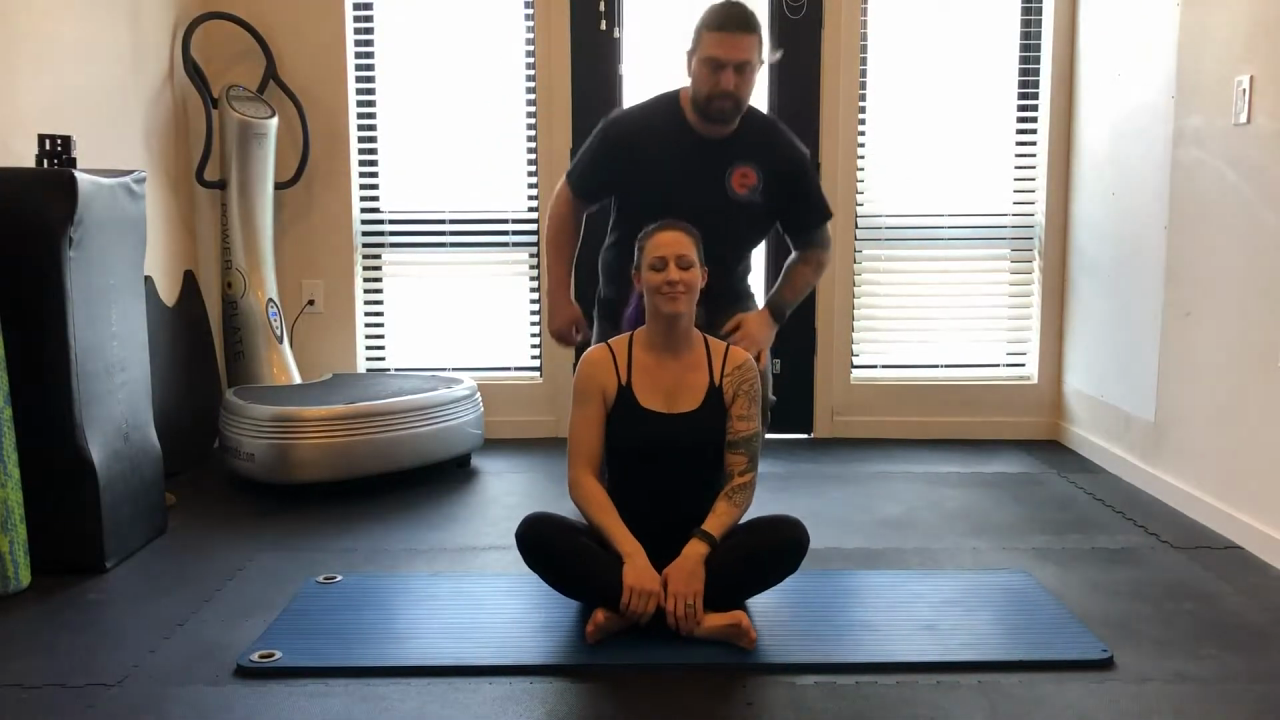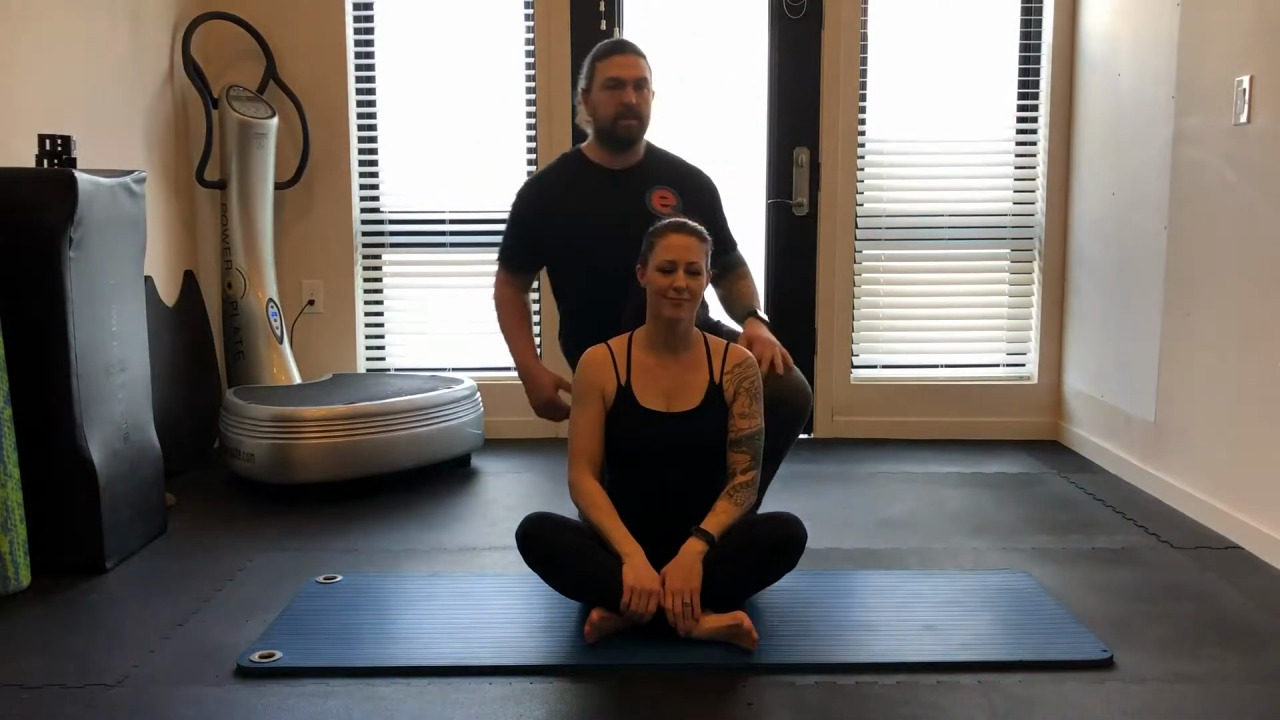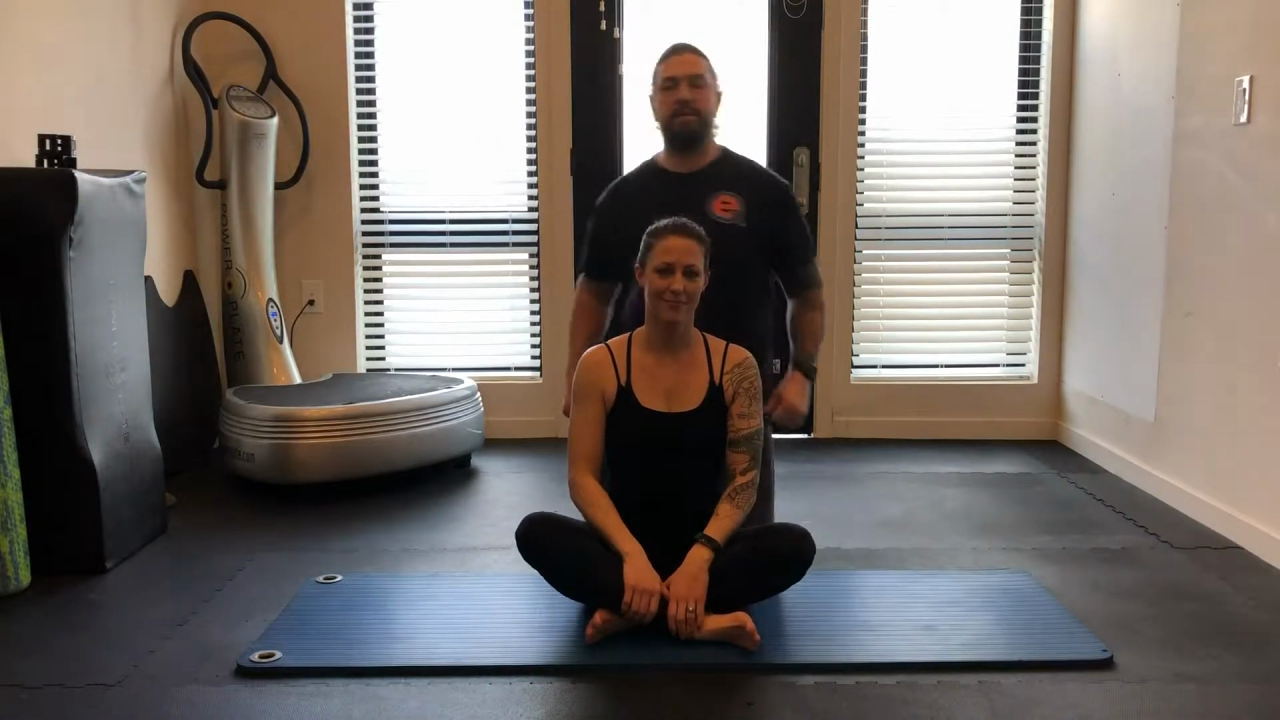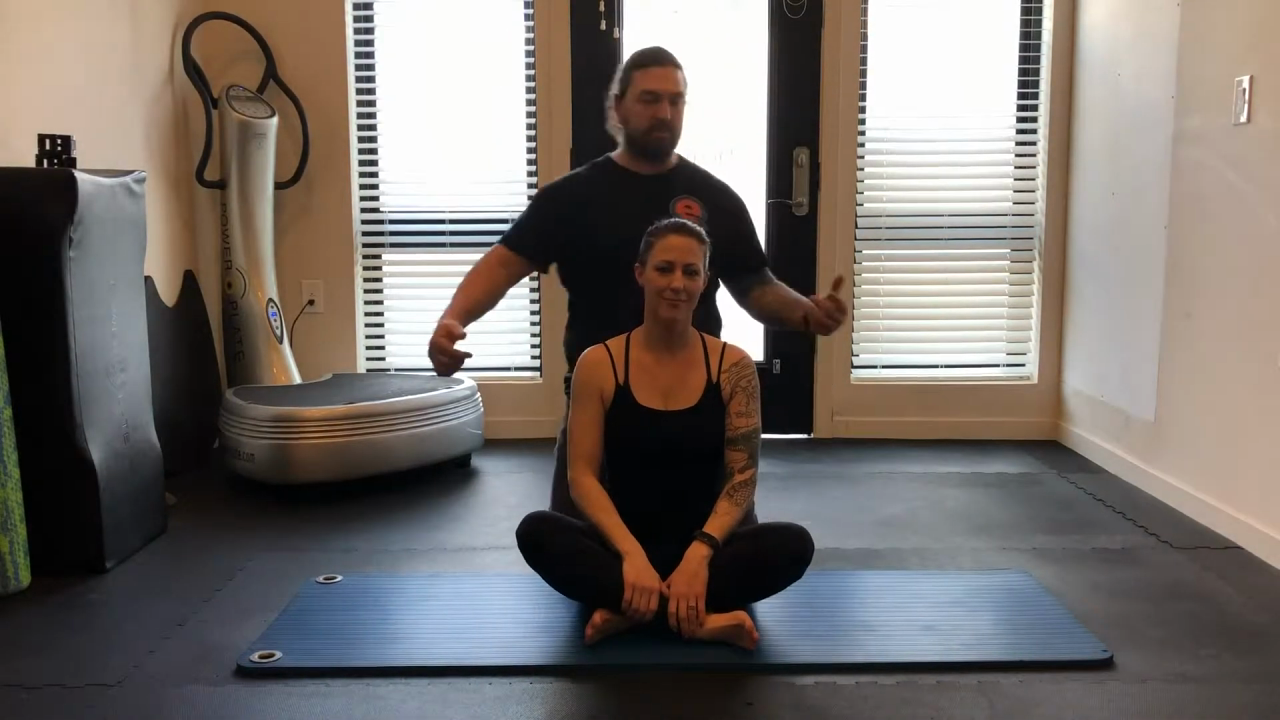
dt=0.7s
person 1, frame 1
left shoulder: (780, 154)
right shoulder: (630, 132)
left elbow: (814, 249)
right elbow: (569, 202)
left wrist: (771, 315)
right wrist: (559, 299)
left hip: (722, 313)
right hip: (627, 315)
person 1, frame 2
left shoulder: (689, 183)
right shoulder: (546, 192)
left elbow: (730, 271)
right elbow: (511, 285)
left wrist: (754, 322)
right wrist: (531, 372)
left knee: (789, 394)
person 1, frame 3
left shoulder: (762, 189)
right shoulder: (622, 197)
left elbow: (806, 290)
right elbow: (594, 290)
left wrist: (800, 374)
right wrist: (576, 376)
person 1, frame 4
left shoulder: (714, 198)
right shoulder: (572, 196)
left elbow: (756, 286)
right elbow: (505, 262)
left wrist: (806, 313)
right wrist: (452, 319)
person 2, frame 1
left shoulder: (736, 367)
right shoulder: (600, 364)
left elbow: (742, 478)
right elbow: (582, 477)
left wrist: (695, 552)
right wrist: (633, 555)
left hip: (704, 549)
right hip: (623, 547)
left knee: (789, 536)
right knee: (535, 532)
left ankle: (630, 609)
right ankle: (699, 618)
person 2, frame 2
left shoulder: (736, 366)
right shoulder: (600, 364)
left elbow: (745, 479)
right elbow: (583, 477)
left wrist: (694, 548)
right wrist: (632, 556)
left hip: (703, 549)
right hip: (624, 549)
left knee: (787, 533)
right knee: (536, 532)
left ankle: (631, 610)
right ankle: (699, 618)
person 2, frame 3
left shoulder: (736, 366)
right shoulder: (600, 365)
left elbow: (744, 479)
right elbow: (582, 477)
left wrist: (699, 558)
right wrist: (633, 555)
left hip: (706, 548)
right hip: (624, 548)
left knee: (794, 545)
right knee: (536, 532)
left ankle: (629, 610)
right ankle: (702, 620)
person 2, frame 4
left shoulder: (733, 366)
right shoulder: (598, 364)
left elbow: (742, 478)
right elbow: (582, 477)
left wrist: (699, 554)
right wrist: (632, 555)
left hip: (704, 549)
right hip: (624, 549)
left knee: (793, 544)
right knee: (536, 532)
left ankle: (630, 610)
right ankle: (703, 619)
